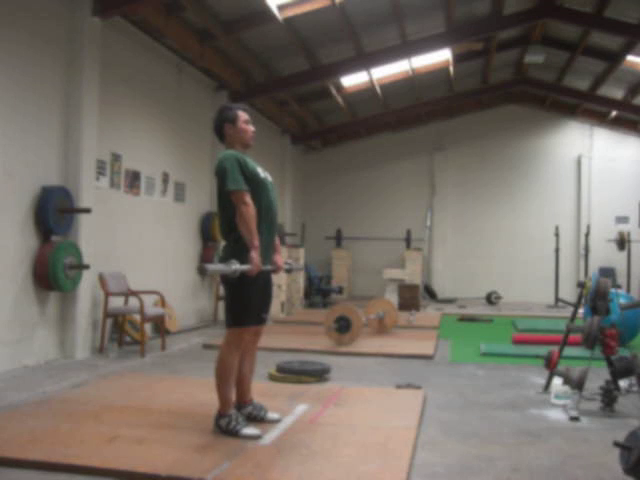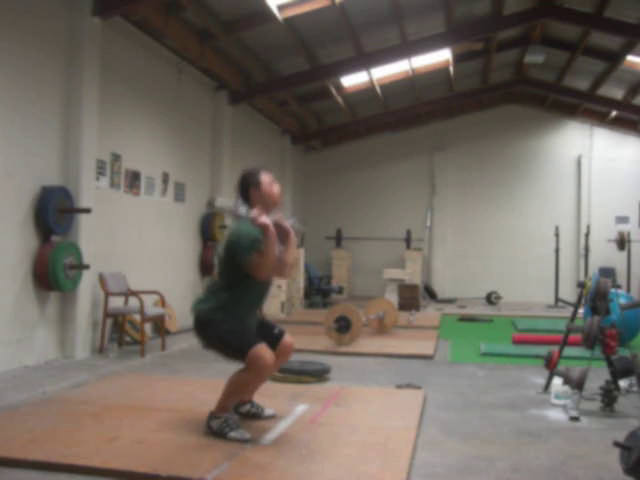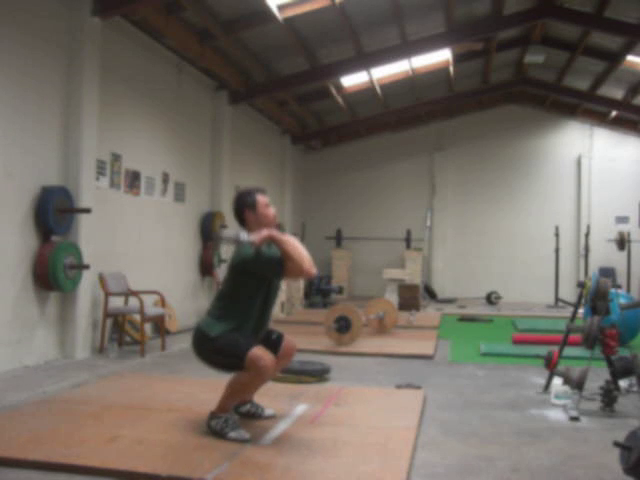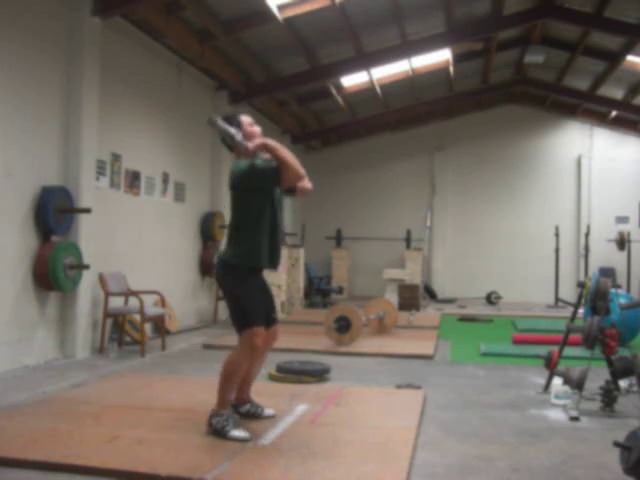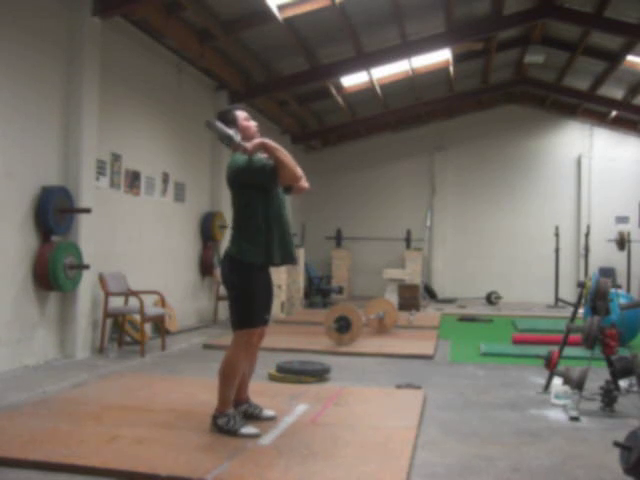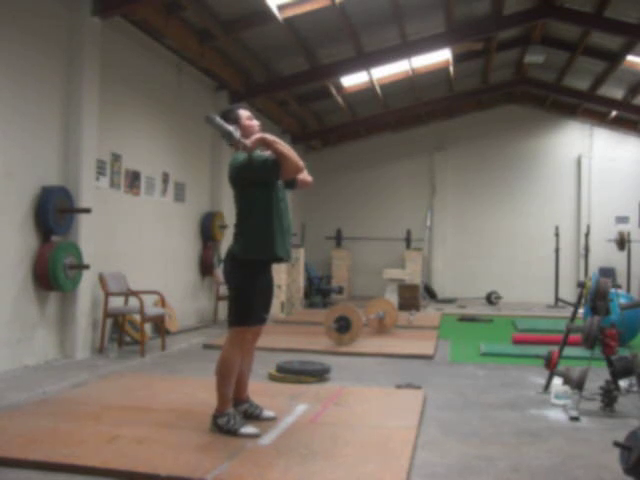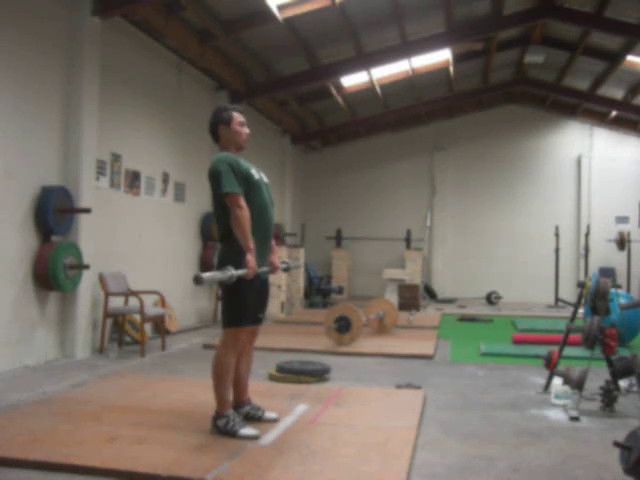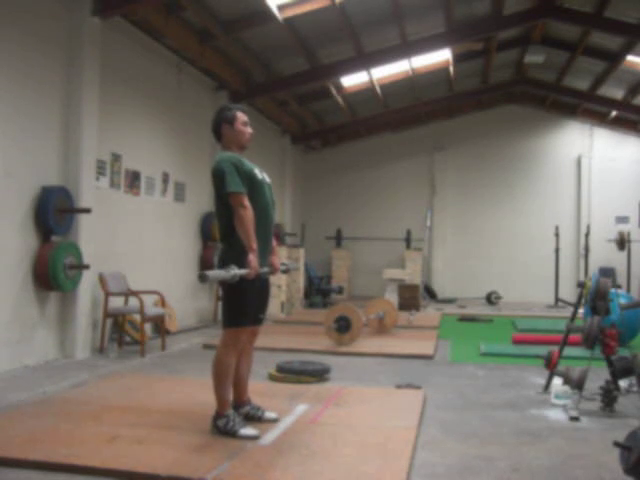
dt=0.4s
person 1, frame 1
left shoulder: (250, 164)
right shoulder: (231, 160)
left elbow: (267, 211)
right elbow: (244, 206)
left wrist: (275, 251)
right wrist: (254, 250)
left hip: (259, 264)
right hip: (243, 262)
left knee: (252, 337)
right knee: (237, 337)
left ankle: (245, 404)
right ankle: (226, 414)
person 1, frame 2
left shoulder: (265, 227)
right shoulder: (247, 232)
left elbow: (283, 269)
right elbow: (265, 272)
left wrist: (286, 232)
right wrist: (268, 230)
left hip: (240, 315)
right hip: (216, 319)
left knee: (285, 346)
right knee: (264, 359)
left ankle: (242, 400)
right ankle: (219, 415)
person 1, frame 3
left shoulder: (266, 248)
right shoulder: (252, 253)
left elbow: (310, 269)
right elbow: (304, 271)
left wrist: (287, 240)
right wrist: (278, 237)
left hip: (239, 328)
right hip: (215, 336)
left knee: (286, 348)
right knee: (263, 362)
left ankle: (243, 400)
right ankle: (219, 415)
person 1, frame 4
left shoulder: (260, 167)
right shoulder: (246, 169)
left elbow: (304, 185)
right elbow: (296, 173)
left wrist: (270, 149)
right wrist: (269, 145)
left hip: (251, 267)
right hip: (237, 268)
left knee: (268, 336)
right knee: (252, 340)
left ankle: (242, 401)
right ankle: (220, 414)
person 1, frame 5
left shoulder: (260, 163)
right shoulder: (243, 165)
left elbow: (301, 184)
right elbow: (291, 175)
left wrist: (273, 152)
right wrist: (267, 144)
left hip: (258, 263)
right hip: (244, 263)
left knee: (255, 337)
right knee: (244, 339)
left ankle: (241, 402)
right ankle: (223, 414)
person 1, frame 6
left shoulder: (261, 161)
right shoulder: (245, 161)
left elbow: (303, 179)
right elbow: (296, 167)
right wrist: (268, 141)
left hip: (264, 261)
right hip: (248, 262)
left knee: (251, 335)
right knee: (238, 337)
left ankle: (241, 401)
right ankle: (223, 414)
person 1, frame 7
left shoulder: (246, 166)
right shoulder: (224, 163)
right elbow: (238, 208)
left wrist: (271, 252)
right wrist: (248, 253)
left hip: (257, 265)
right hip: (239, 264)
left knee: (249, 337)
right knee: (233, 339)
left ankle: (243, 403)
right ankle: (223, 415)
person 1, frame 8
left shoulder: (247, 165)
right shoulder: (227, 162)
right elbow: (242, 208)
left wrist: (272, 253)
right wrist: (250, 253)
left hip: (258, 264)
right hip: (240, 263)
left knee: (249, 337)
right knee: (233, 338)
left ankle: (242, 403)
right ankle: (223, 415)
